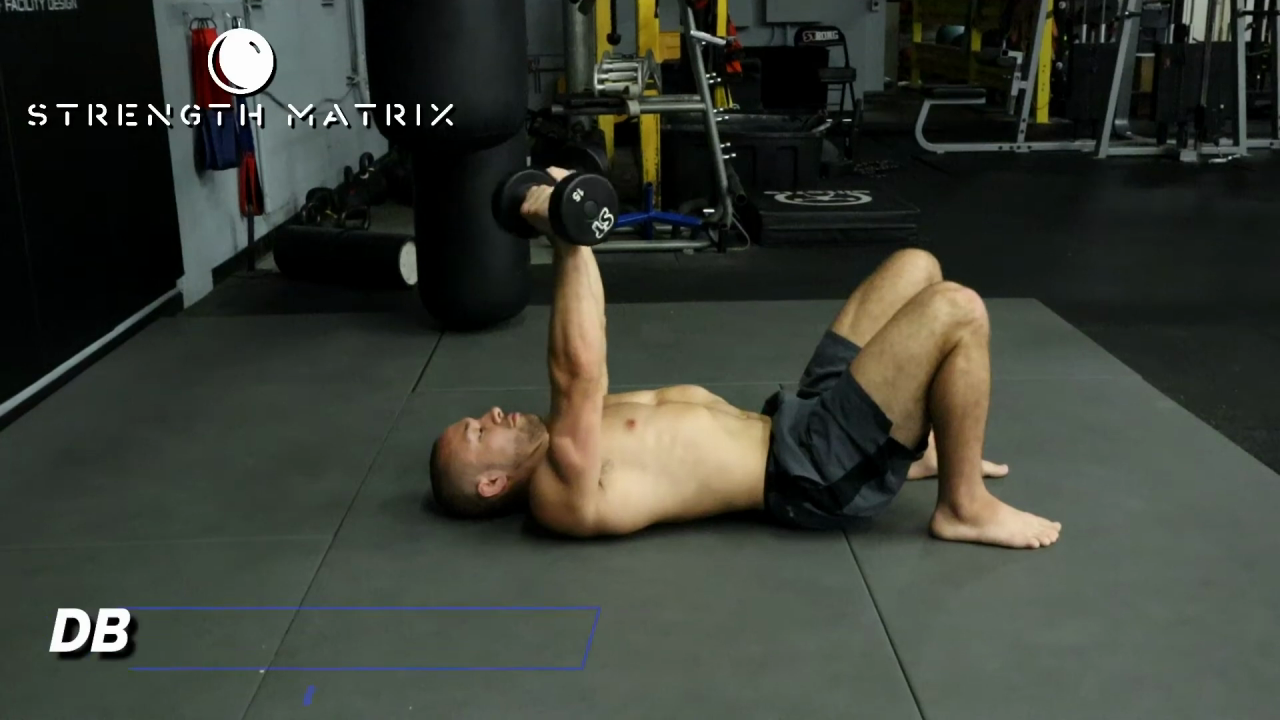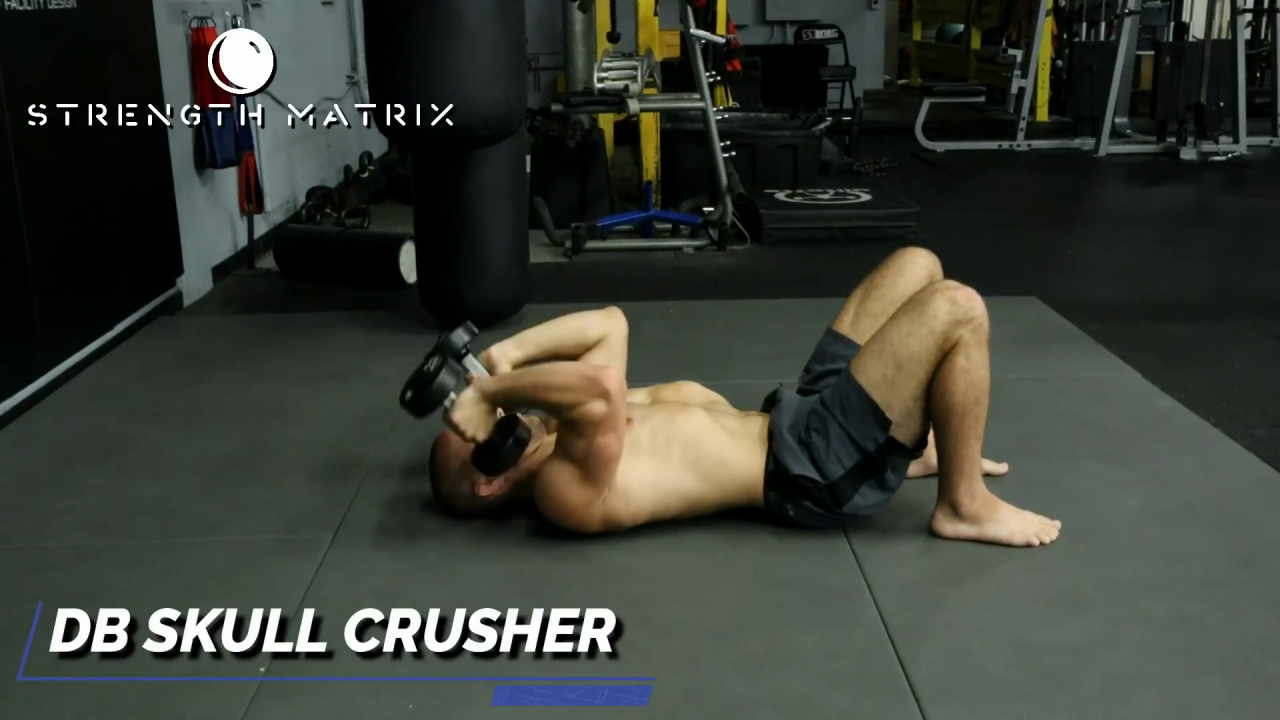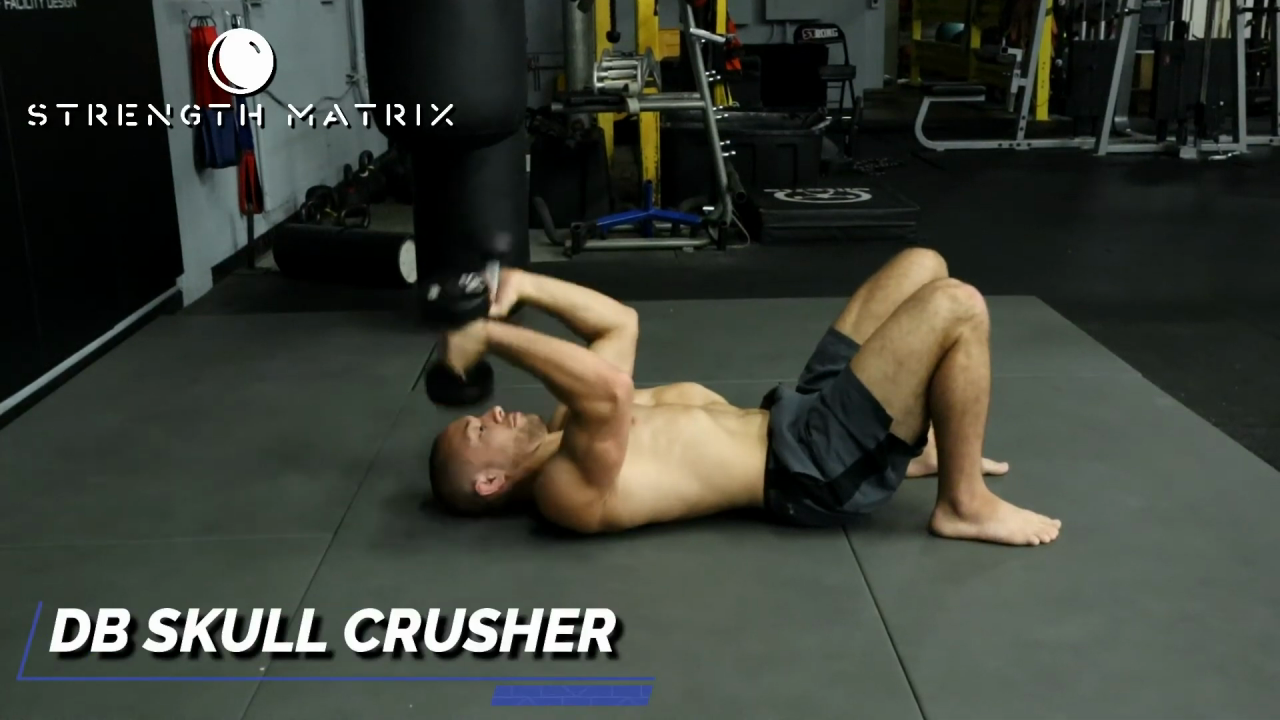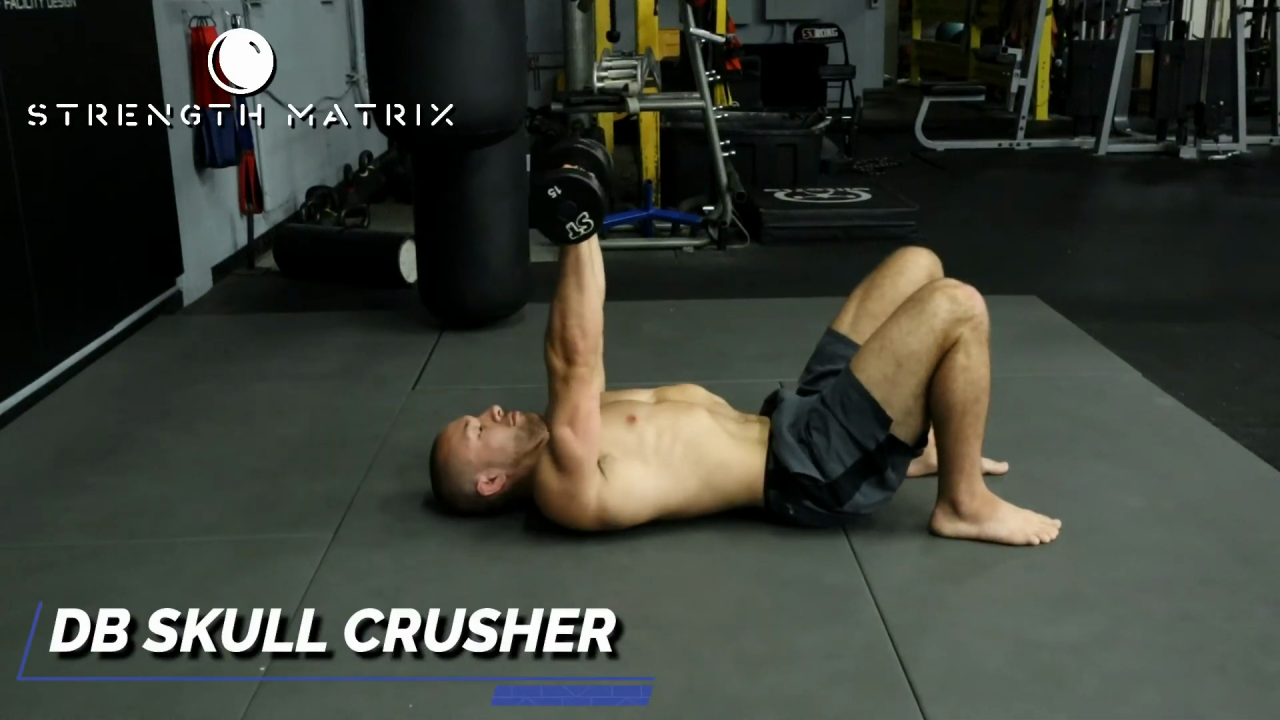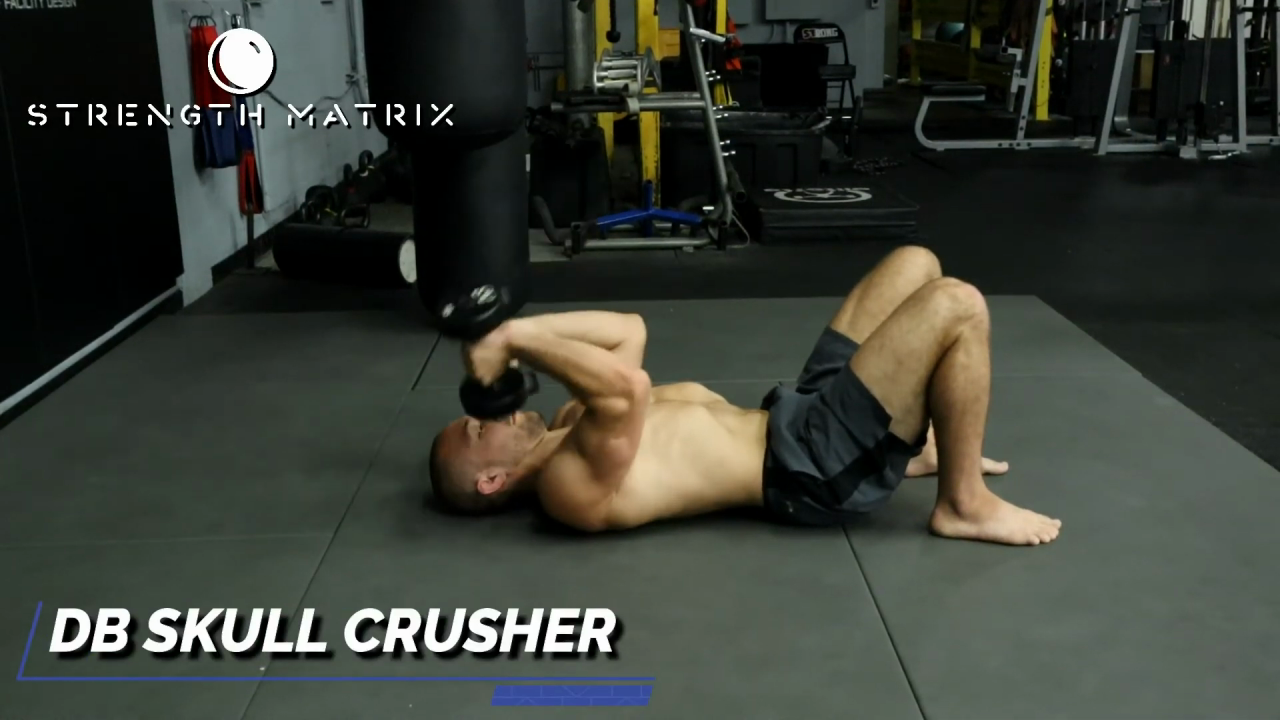
dt=1s
person 1, frame 1
left shoulder: (556, 439)
right shoulder: (562, 495)
right elbow: (580, 374)
left wrist: (567, 232)
right wrist: (570, 242)
left hip: (796, 420)
right hip: (820, 470)
left knee: (916, 266)
right knee: (958, 310)
left ankle: (921, 447)
right ankle: (965, 508)
person 1, frame 2
left shoulder: (560, 438)
right shoulder: (567, 490)
left elbow: (610, 325)
right elbow: (605, 384)
left wrist: (507, 354)
right wrist: (491, 391)
left hip: (799, 416)
right hip: (818, 469)
left knee: (917, 264)
right knee: (956, 308)
left ankle: (920, 445)
right ankle: (964, 505)
person 1, frame 3
left shoulder: (568, 434)
right shoulder: (568, 490)
left elbow: (622, 322)
right elbow: (612, 387)
left wrist: (521, 283)
right wrist: (496, 334)
left hip: (800, 415)
right hip: (819, 468)
left knee: (923, 265)
right knee: (957, 306)
left ankle: (920, 447)
right ankle: (964, 504)
person 1, frame 4
left shoulder: (562, 441)
right shoulder: (565, 488)
left elbow: (576, 362)
right elbow: (575, 366)
right wrist: (577, 232)
left hip: (795, 421)
right hip: (817, 471)
left knee: (918, 266)
right knee: (956, 306)
left ankle: (919, 449)
right ankle: (965, 506)
person 1, frame 5
left shoulder: (569, 426)
right shoulder: (572, 487)
left elbow: (630, 332)
right elbow: (629, 387)
left wrist: (518, 333)
right wrist: (512, 340)
left hip: (796, 414)
right hip: (818, 467)
left knee: (916, 264)
right knee: (957, 306)
left ankle: (919, 445)
right ankle: (964, 504)
